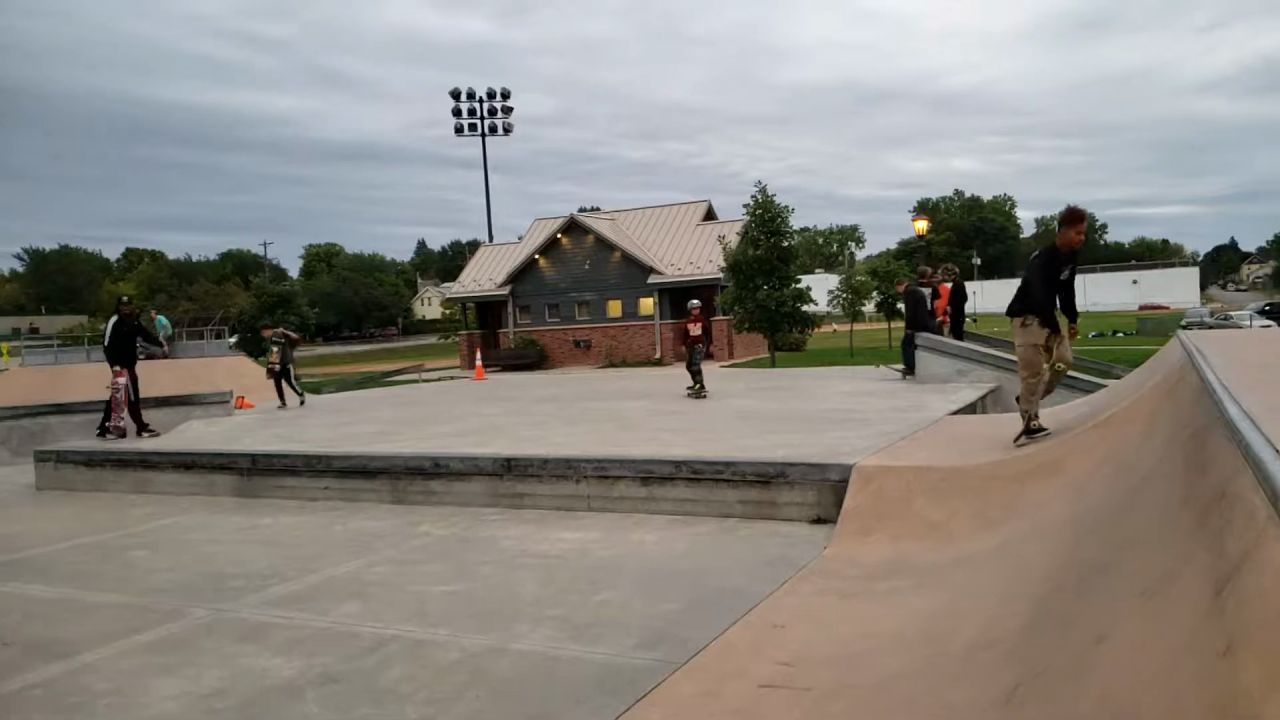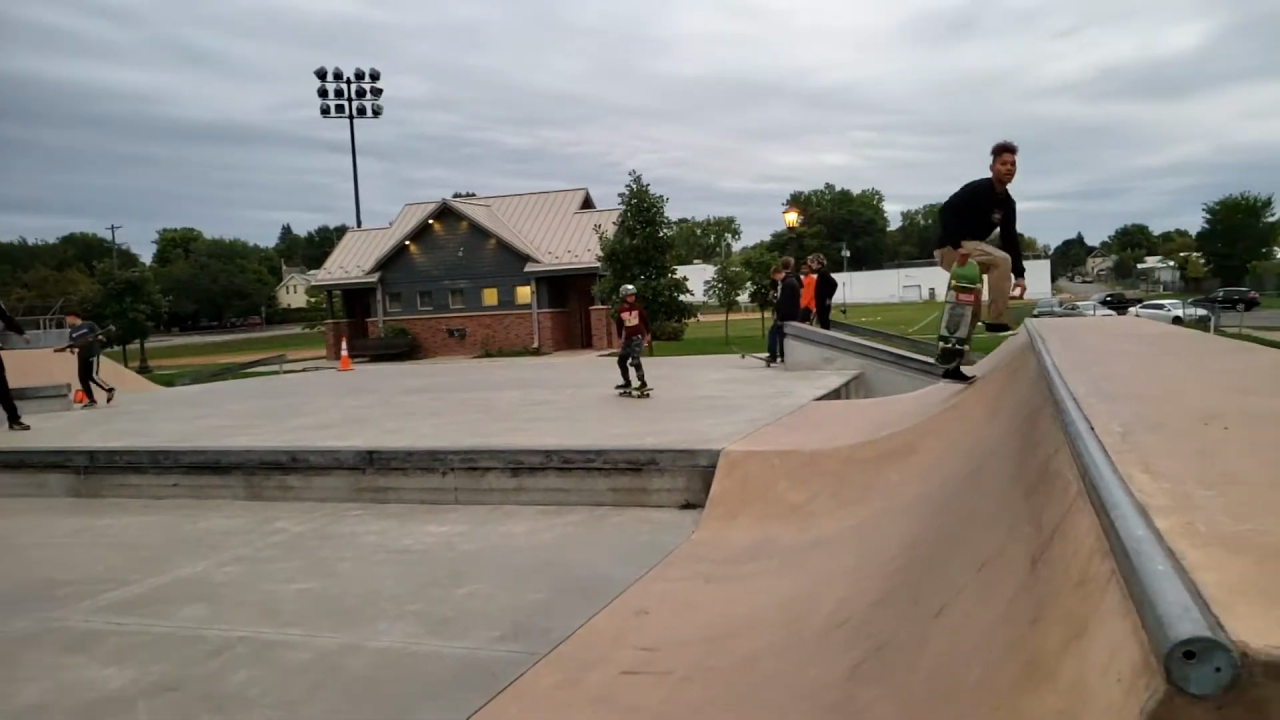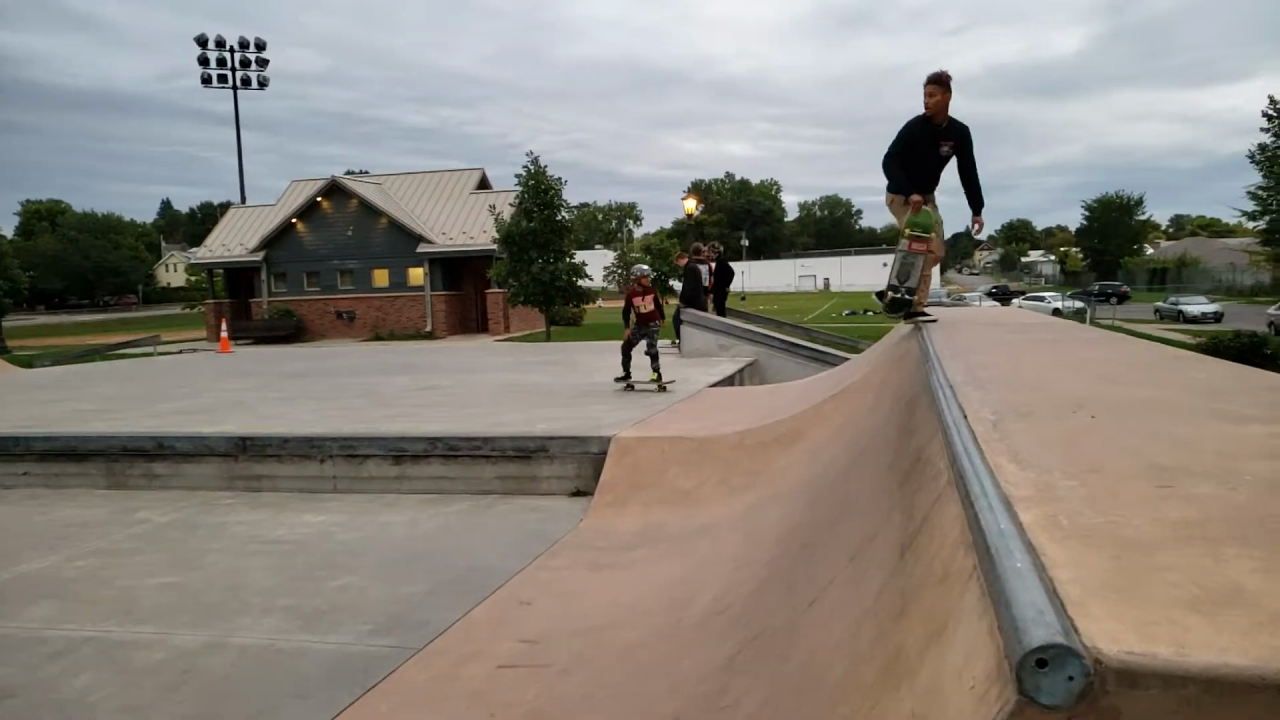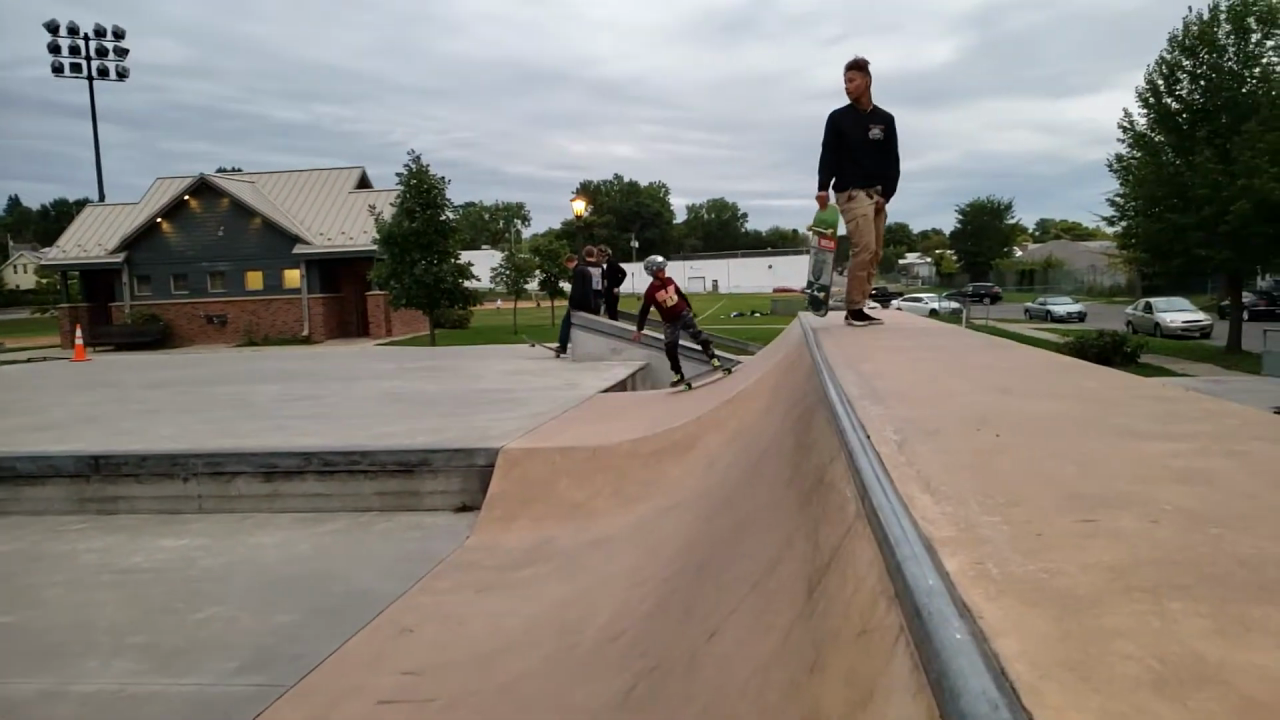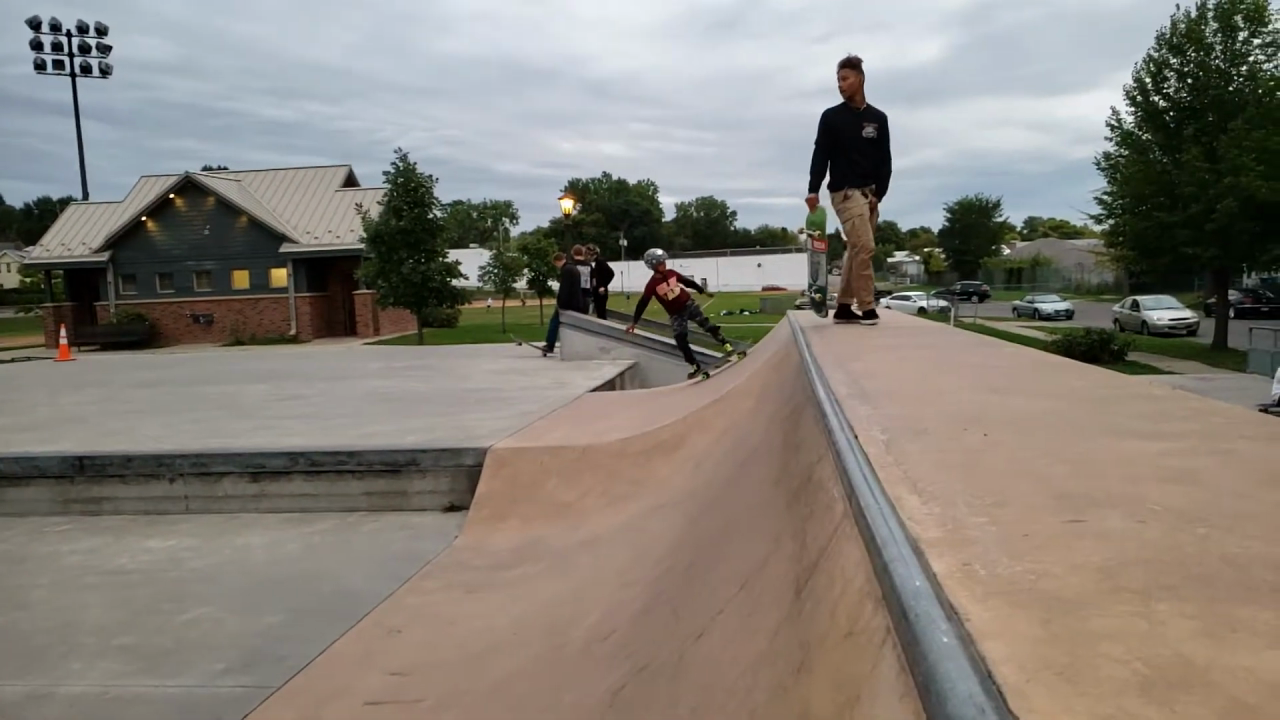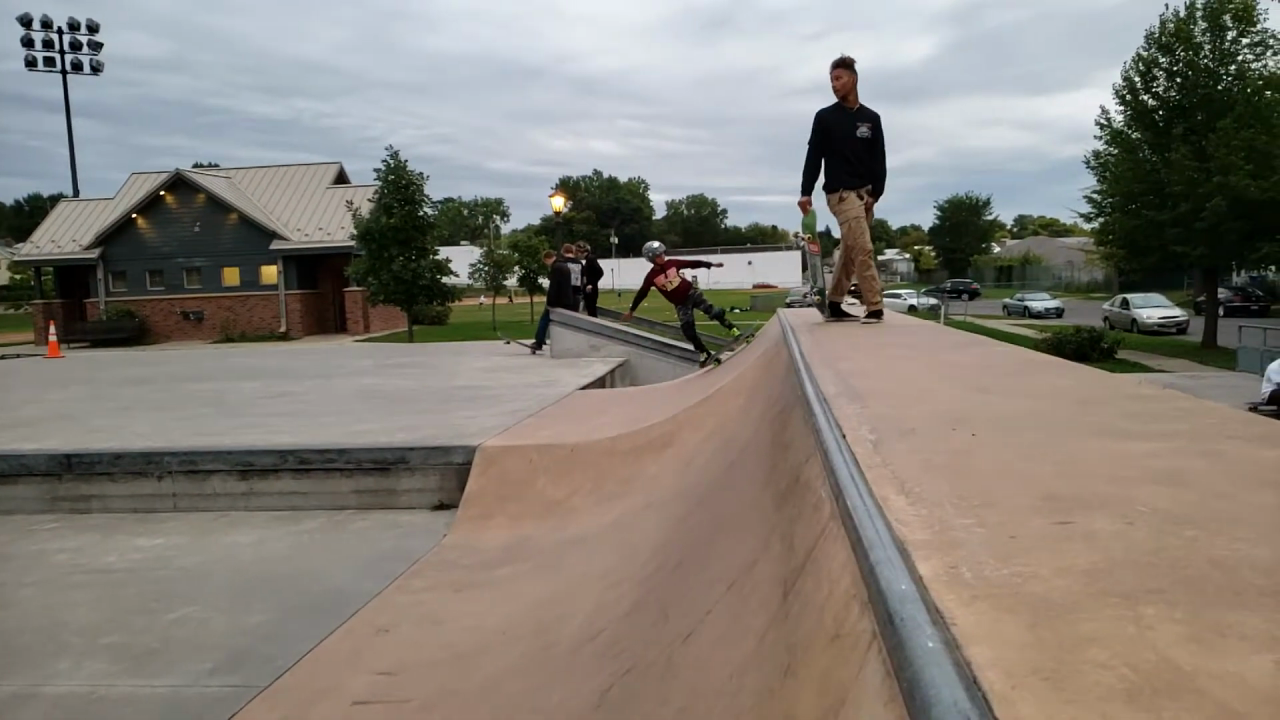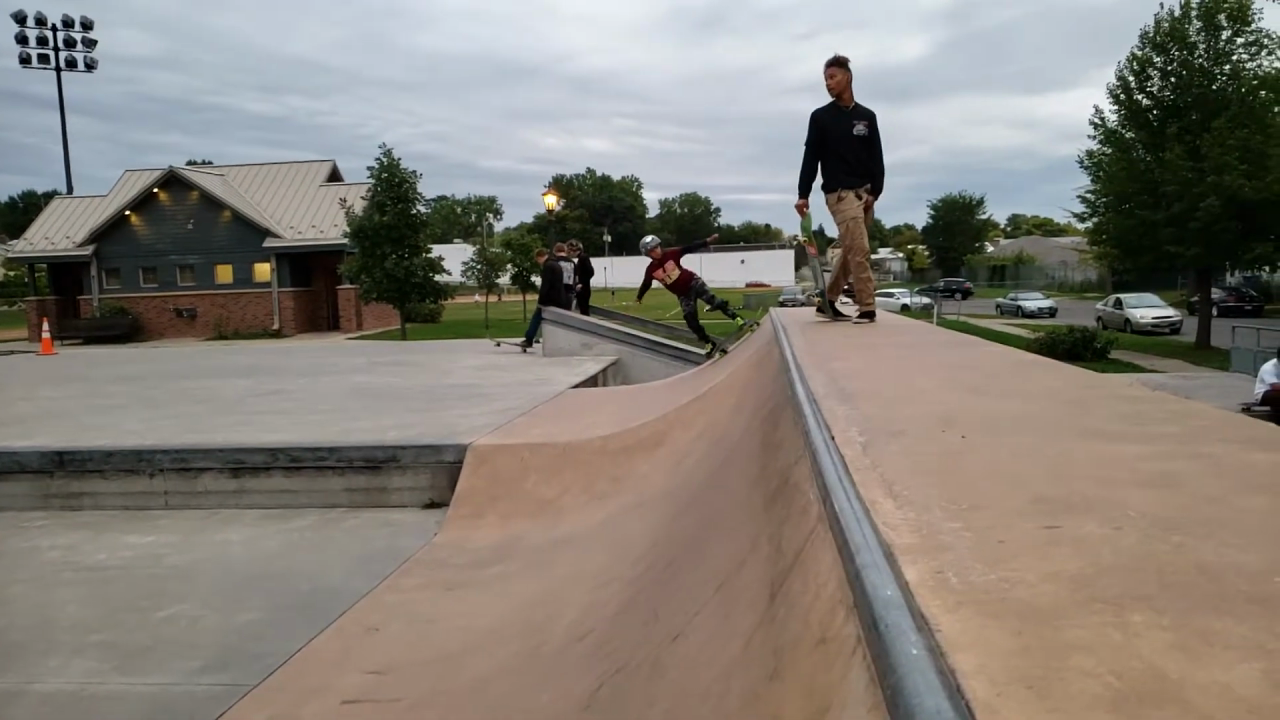
dt=0.7s
person 1, frame 1
left shoulder: (1071, 254)
right shoulder: (1042, 260)
left elbow: (1066, 289)
right elbow: (1038, 297)
left wrist: (1072, 319)
right wrist: (1055, 329)
left hip: (1046, 316)
right hip: (1026, 316)
left knee: (1063, 361)
right knee: (1033, 371)
left ankle: (1026, 400)
right ankle: (1031, 422)
person 1, frame 2
left shoulder: (1007, 203)
right shoulder: (976, 189)
left elbow: (1011, 240)
right elbow: (947, 212)
left wrist: (1019, 275)
right wrist: (956, 246)
left hip: (968, 250)
right hip: (950, 249)
right knee: (1001, 260)
left ankle: (952, 366)
right ankle: (996, 321)
person 1, frame 3
left shoulder: (960, 132)
right shoulder: (914, 127)
left elbow: (968, 172)
right elbow: (889, 162)
left wrist: (977, 211)
right wrist: (910, 194)
left hip: (926, 196)
right hip: (903, 196)
left knee: (934, 251)
right knee: (926, 248)
right ankle: (912, 308)
person 1, frame 4
left shoulder: (885, 120)
right shoulder: (838, 118)
left elbow: (892, 161)
right elbow: (828, 156)
left wrist: (886, 194)
right wrist: (823, 188)
left hip: (877, 194)
right hip: (851, 193)
left knee: (874, 253)
right knee: (864, 248)
left ankle: (858, 308)
right ankle: (854, 306)
person 1, frame 5
left shoulder: (878, 118)
right shoulder: (831, 117)
left elbow: (885, 160)
right elbow: (820, 156)
left wrist: (879, 193)
right wrist: (813, 189)
left hip: (870, 193)
right hip: (845, 192)
left knee: (857, 251)
right knee: (864, 248)
left ankle: (844, 307)
right ankle: (866, 307)
person 1, frame 6
left shoulder: (871, 118)
right shoulder: (825, 117)
left elbow: (879, 160)
right elbow: (813, 157)
left wrist: (875, 193)
right wrist: (806, 192)
left hip: (865, 194)
right hip: (841, 194)
left knee: (849, 251)
right knee: (863, 250)
left ankle: (833, 304)
right ankle: (875, 307)
person 1, frame 7
left shoulder: (867, 116)
right shoulder: (820, 117)
left elbow: (876, 158)
right elbow: (810, 158)
left wrist: (875, 191)
right wrist: (803, 195)
left hip: (865, 193)
right hip: (840, 193)
left knee: (851, 251)
right knee: (859, 250)
left ankle: (828, 301)
right ankle: (867, 308)
